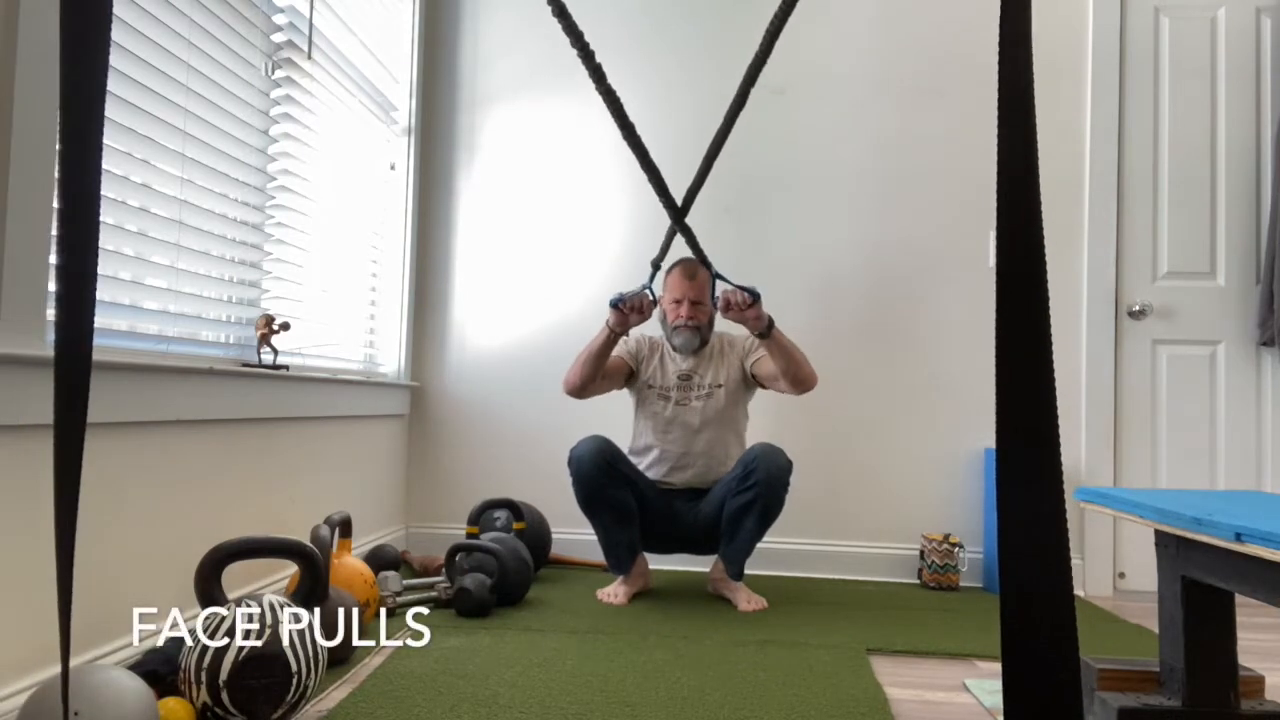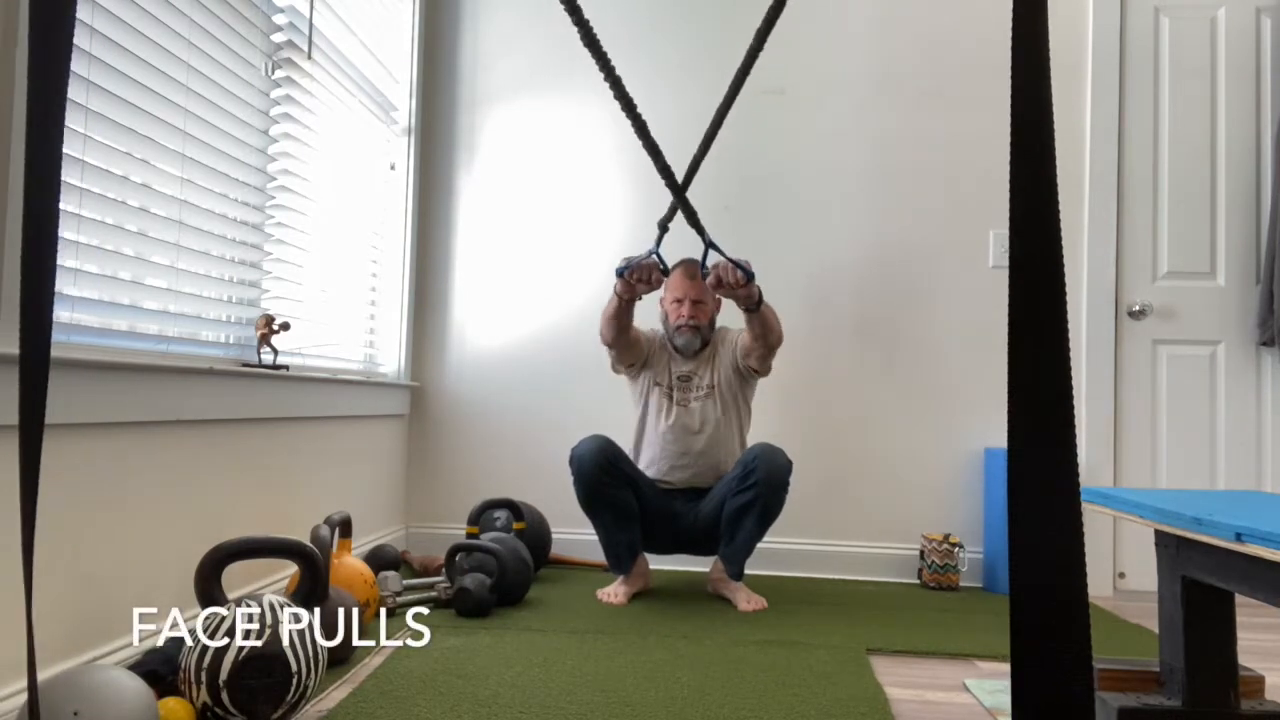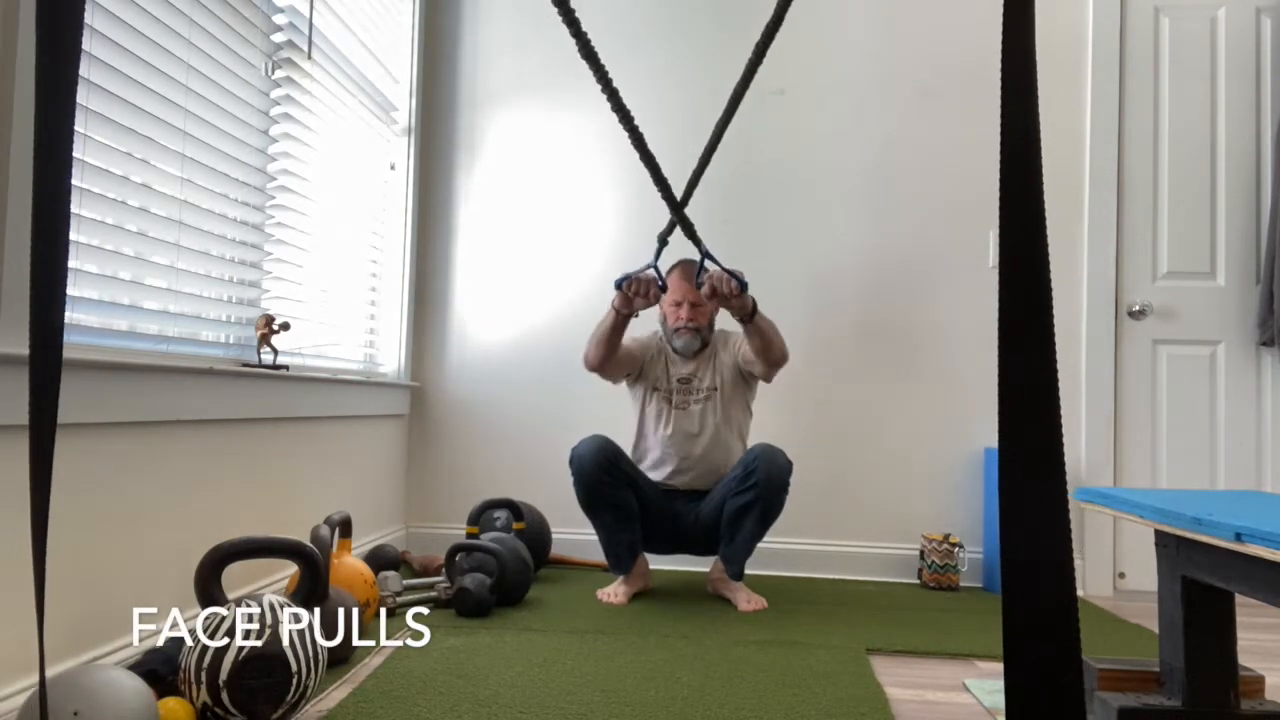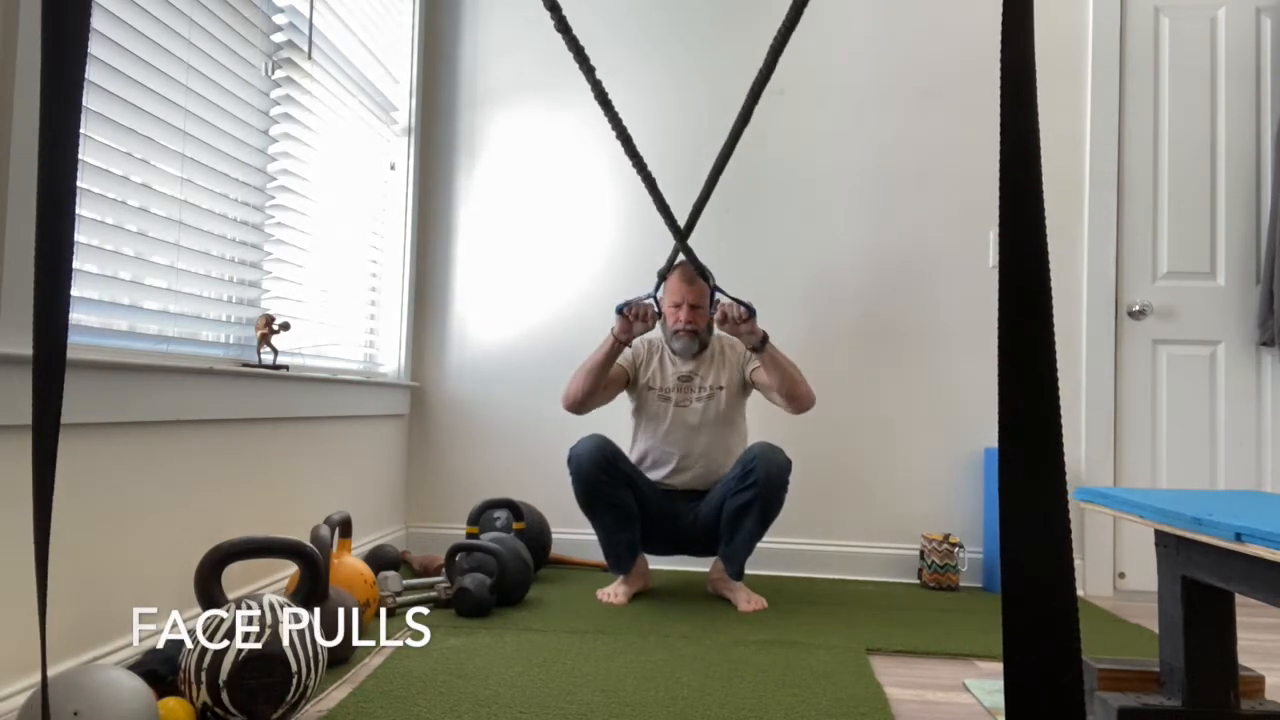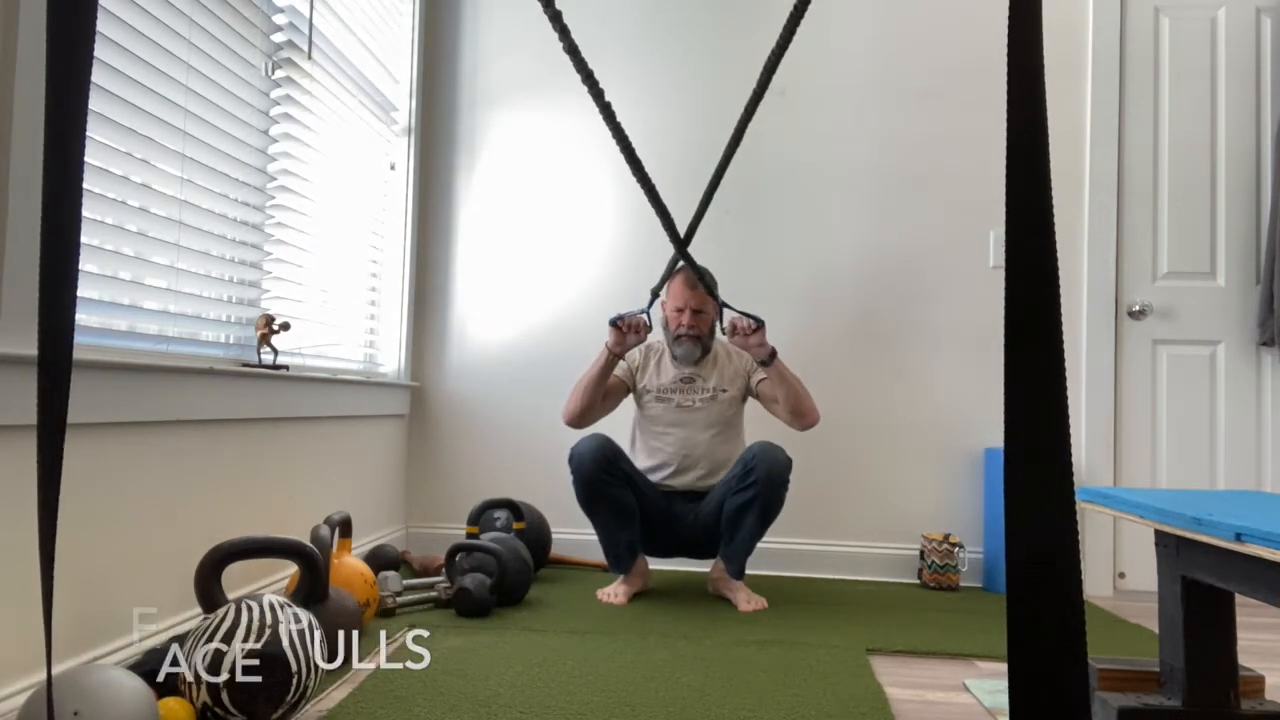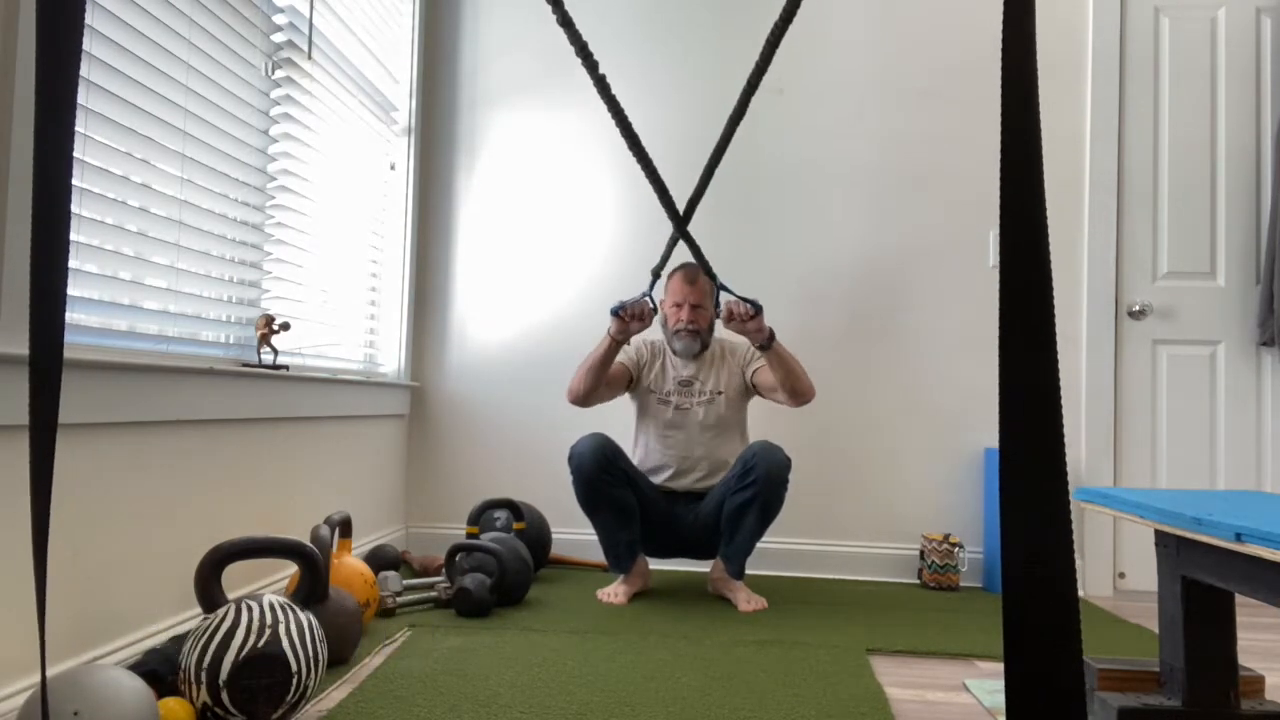
dt=0.5s
person 1, frame 1
left shoulder: (739, 351)
right shoulder: (640, 351)
left elbow: (803, 382)
right elbow: (575, 386)
left wrist: (762, 326)
right wrist: (614, 328)
left hip: (715, 510)
right hip: (650, 508)
left knee: (771, 461)
right knee: (589, 454)
left ankle: (728, 574)
right ankle: (630, 571)
person 1, frame 2
left shoulder: (735, 350)
right shoulder: (644, 351)
left elbow: (769, 339)
right elbow: (612, 334)
left wrist: (751, 298)
right wrist: (624, 293)
left hip: (715, 510)
right hip: (651, 507)
left knee: (769, 460)
right knee: (590, 452)
left ankle: (727, 573)
right ankle: (630, 570)
person 1, frame 3
left shoulder: (734, 353)
right shoulder: (645, 353)
left elbow: (775, 356)
right elbow: (597, 360)
left wrist: (745, 309)
right wrist: (621, 309)
left hip: (716, 511)
right hip: (652, 509)
left knee: (770, 461)
right knee: (589, 453)
left ankle: (727, 573)
right ankle: (630, 570)
person 1, frame 4
left shoulder: (737, 355)
right shoulder: (640, 354)
left elbow: (801, 401)
right elbow: (574, 401)
left wrist: (756, 339)
right wrist: (618, 338)
left hip: (714, 512)
right hip: (650, 509)
left knee: (769, 460)
right knee: (588, 453)
left ankle: (727, 574)
right ankle: (631, 571)
person 1, frame 5
left shoulder: (740, 361)
right shoulder: (640, 359)
left elbow: (805, 418)
right elbow: (574, 417)
left wrist: (764, 354)
right wrist: (613, 351)
left hip: (714, 514)
right hip: (651, 511)
left knee: (770, 459)
right knee: (590, 452)
left ankle: (728, 573)
right ankle: (631, 570)
person 1, frame 6
left shoulder: (739, 358)
right shoulder: (642, 356)
left elbow: (801, 394)
right elbow: (579, 395)
left wrist: (762, 336)
right wrist: (616, 336)
left hip: (715, 514)
right hip: (651, 512)
left knee: (769, 459)
right knee: (588, 451)
left ankle: (727, 573)
right ankle: (631, 570)
